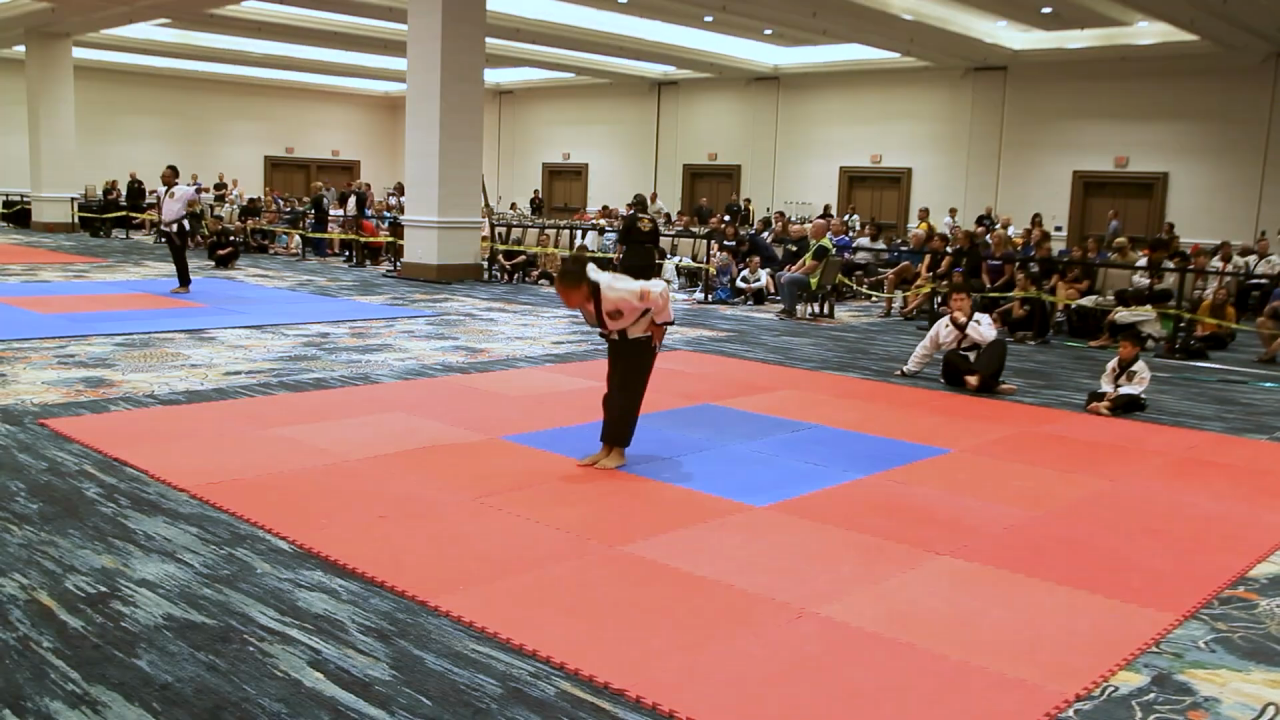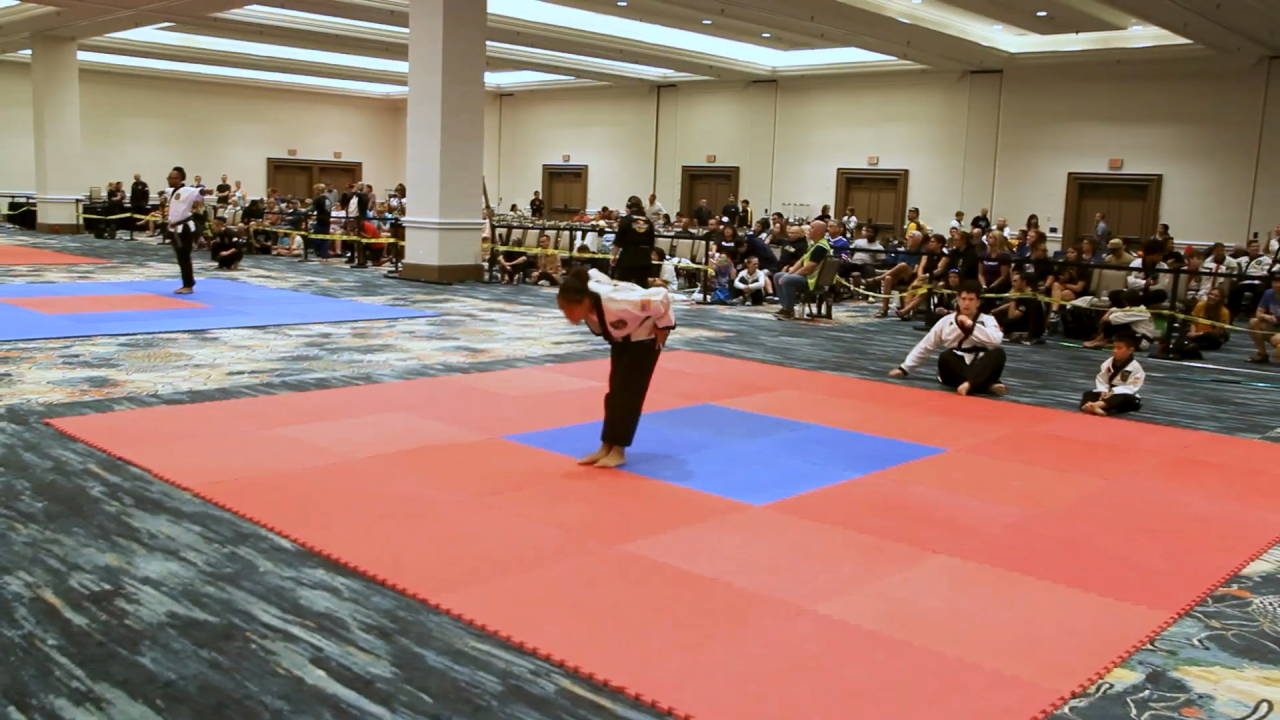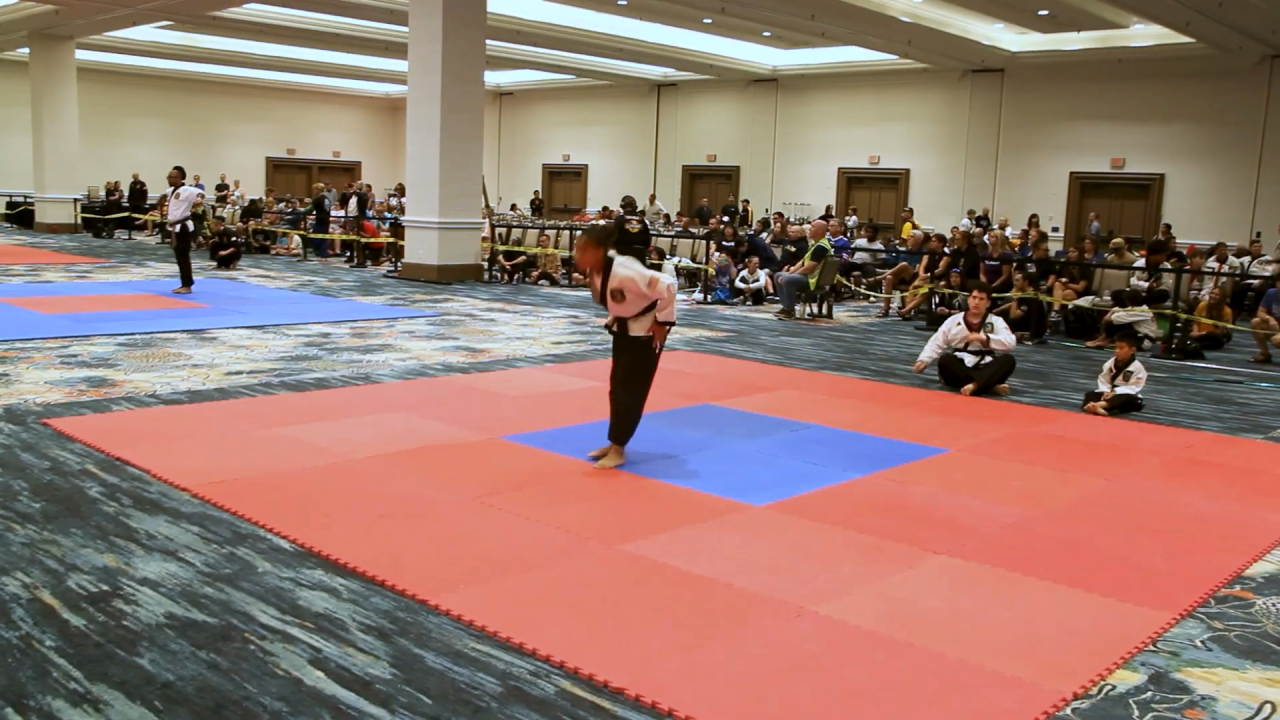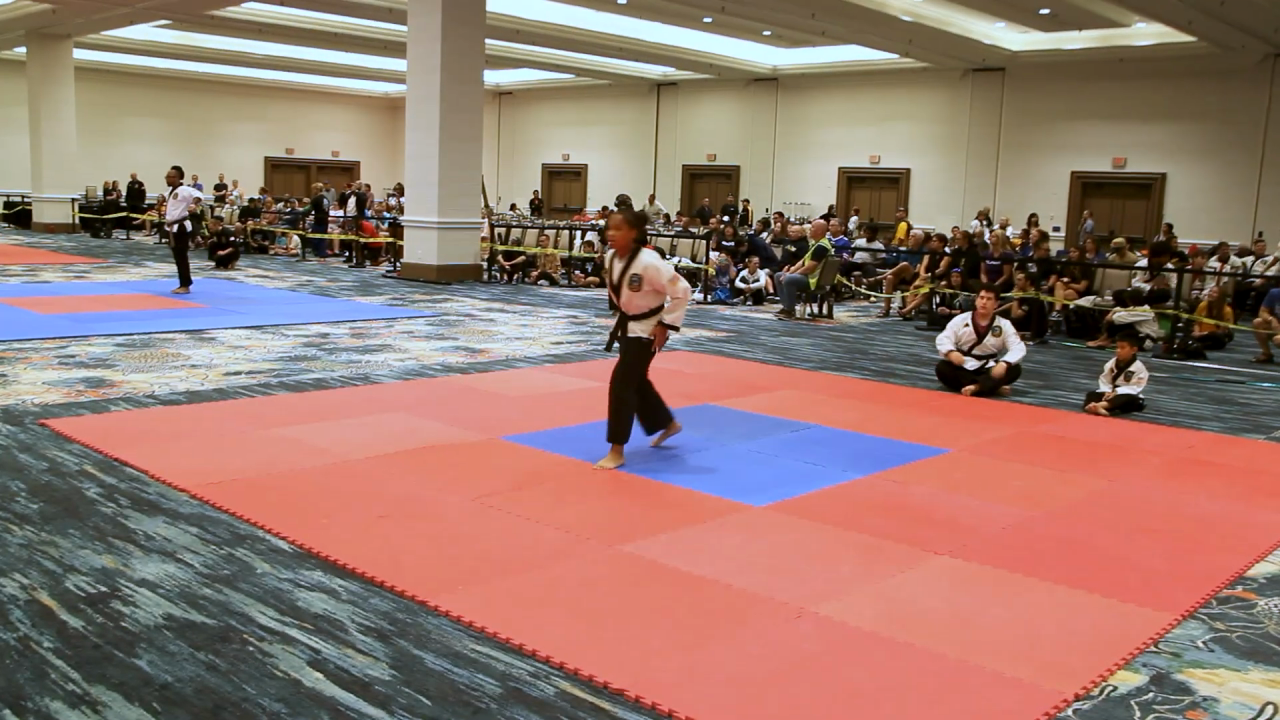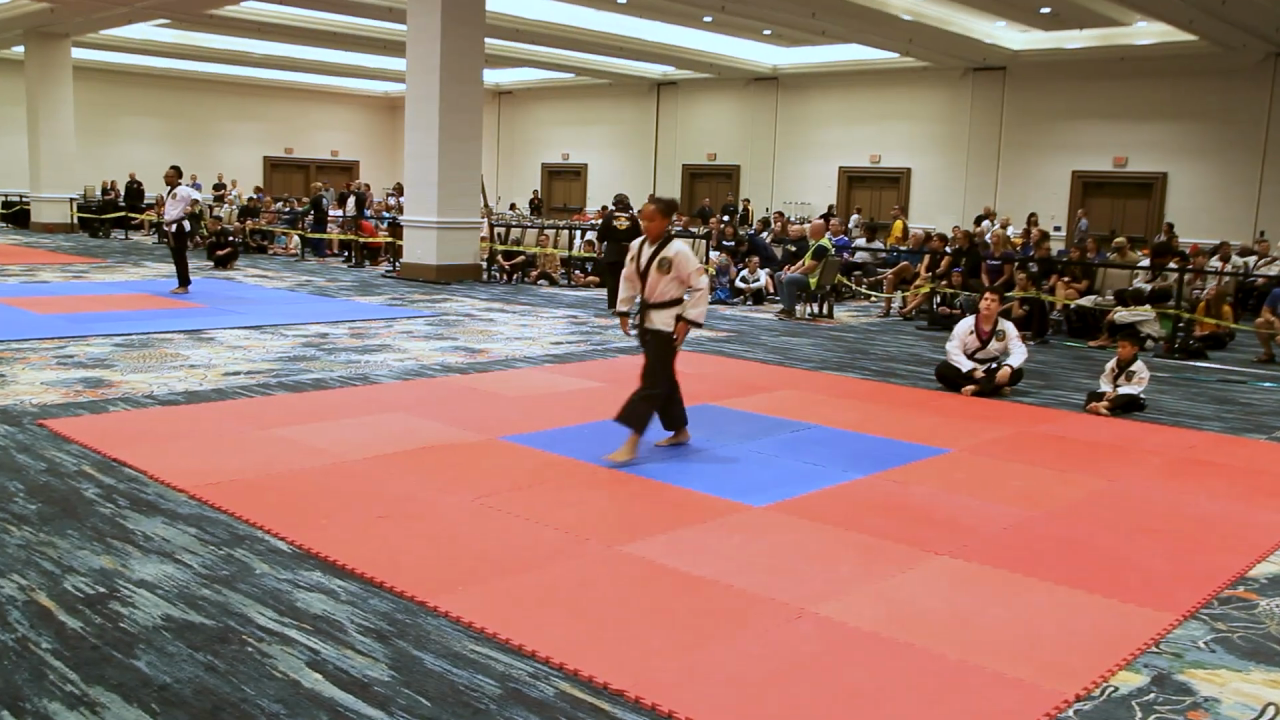
dt=0.2s
person 1, frame 1
left shoulder: (615, 292)
right shoulder: (584, 285)
left elbow: (660, 291)
left wrist: (659, 324)
left hip: (640, 332)
right hip: (617, 333)
left knee: (628, 389)
right knee: (614, 386)
left ankle: (618, 450)
right ankle: (607, 446)
person 1, frame 2
left shoulder: (616, 303)
right shoulder: (586, 292)
left elbow: (661, 297)
right elbow: (593, 275)
left wrist: (662, 327)
left hip: (644, 334)
right hip: (621, 336)
left knee: (629, 390)
right knee: (616, 387)
left ankle: (618, 449)
right ankle: (607, 446)
person 1, frame 3
left shoulder: (625, 272)
right shoulder: (593, 268)
left elbow: (667, 286)
left wrist: (662, 322)
left hip: (645, 329)
right hip: (624, 327)
left knee: (631, 387)
right knee: (618, 384)
left ankle: (618, 449)
right ankle: (615, 441)
person 1, frame 4
left shoulder: (649, 263)
right shoulder: (611, 257)
left elbow: (682, 290)
left wrist: (666, 325)
left hip: (646, 329)
right hip: (627, 326)
left knee: (621, 384)
right knee: (635, 382)
left ankle: (616, 450)
right ankle: (668, 424)
person 1, frame 5
left shoulder: (679, 250)
right shoulder: (637, 246)
left elbow: (701, 286)
right elbow: (629, 279)
left wrist: (687, 320)
right wrist: (623, 311)
left hip: (667, 322)
right hip: (649, 319)
left knee: (652, 379)
right knee: (661, 377)
left ankle: (632, 442)
right ankle: (680, 430)
